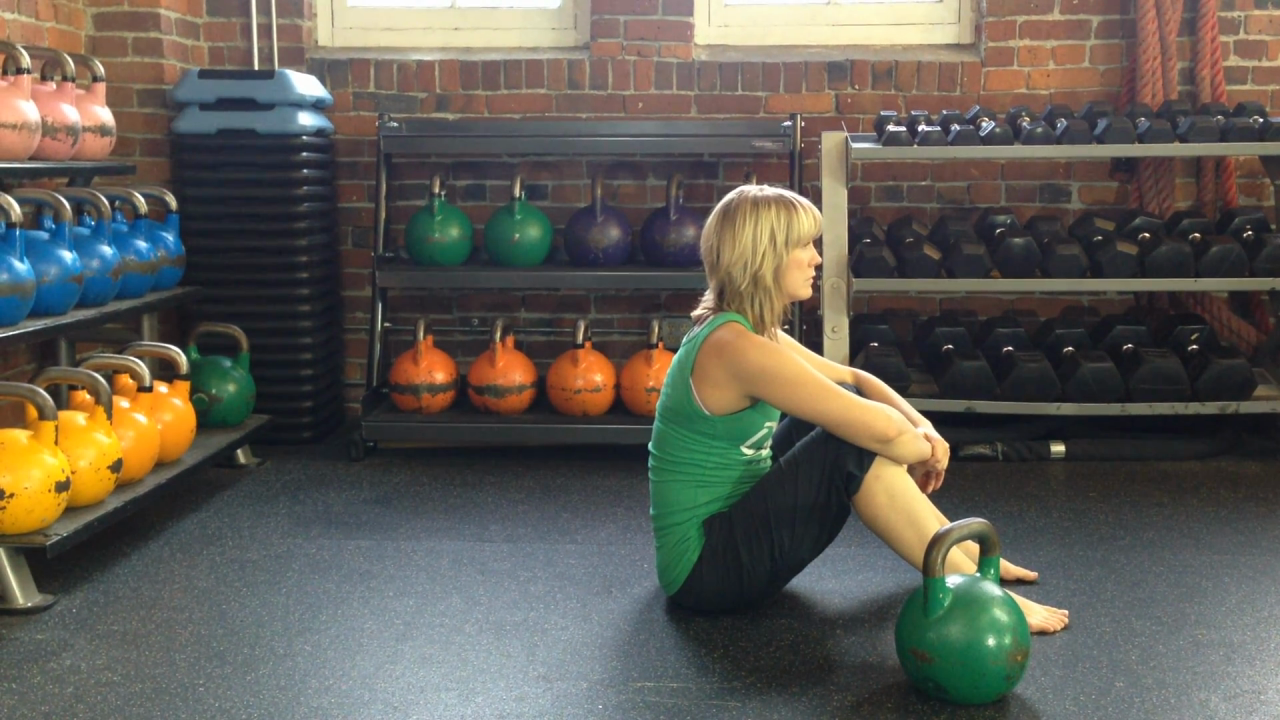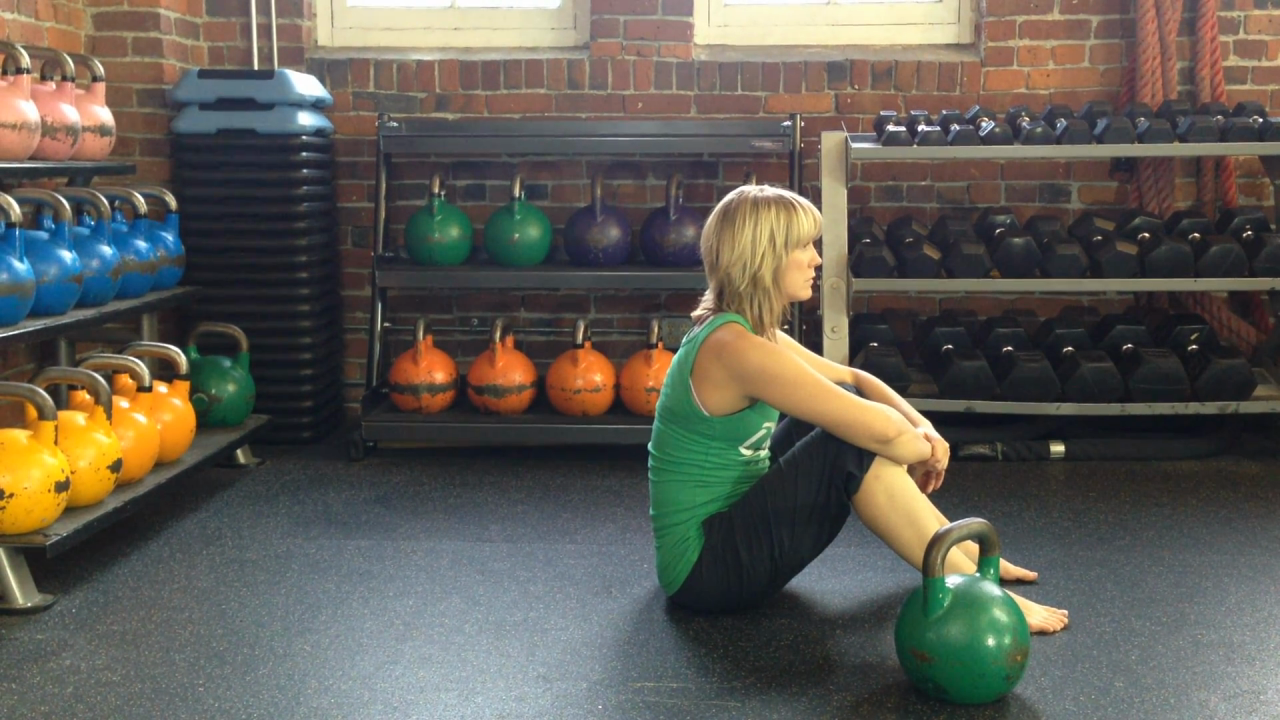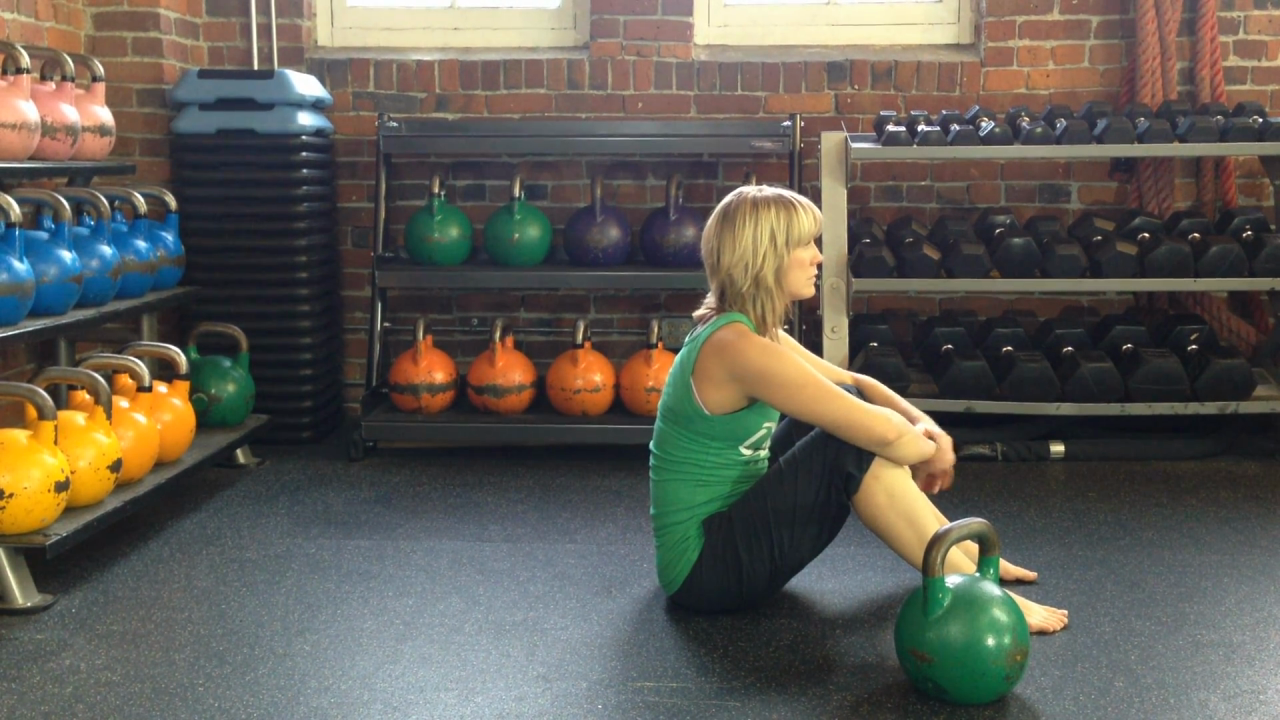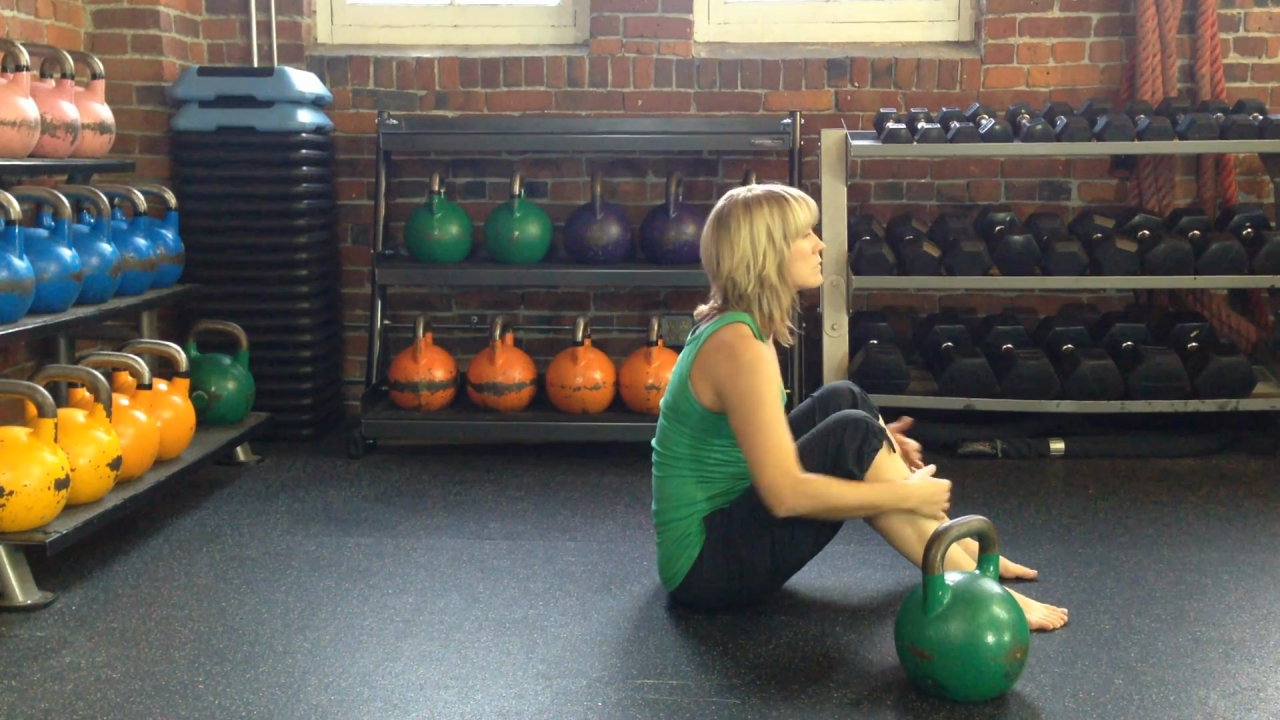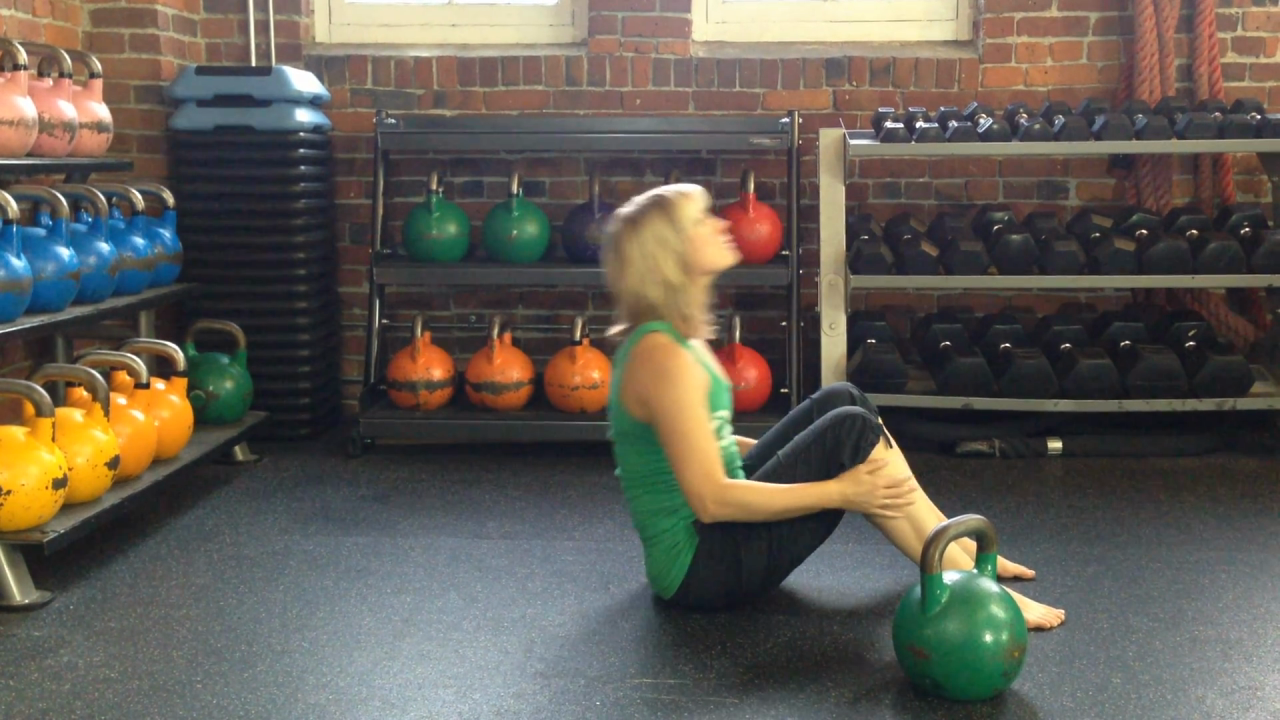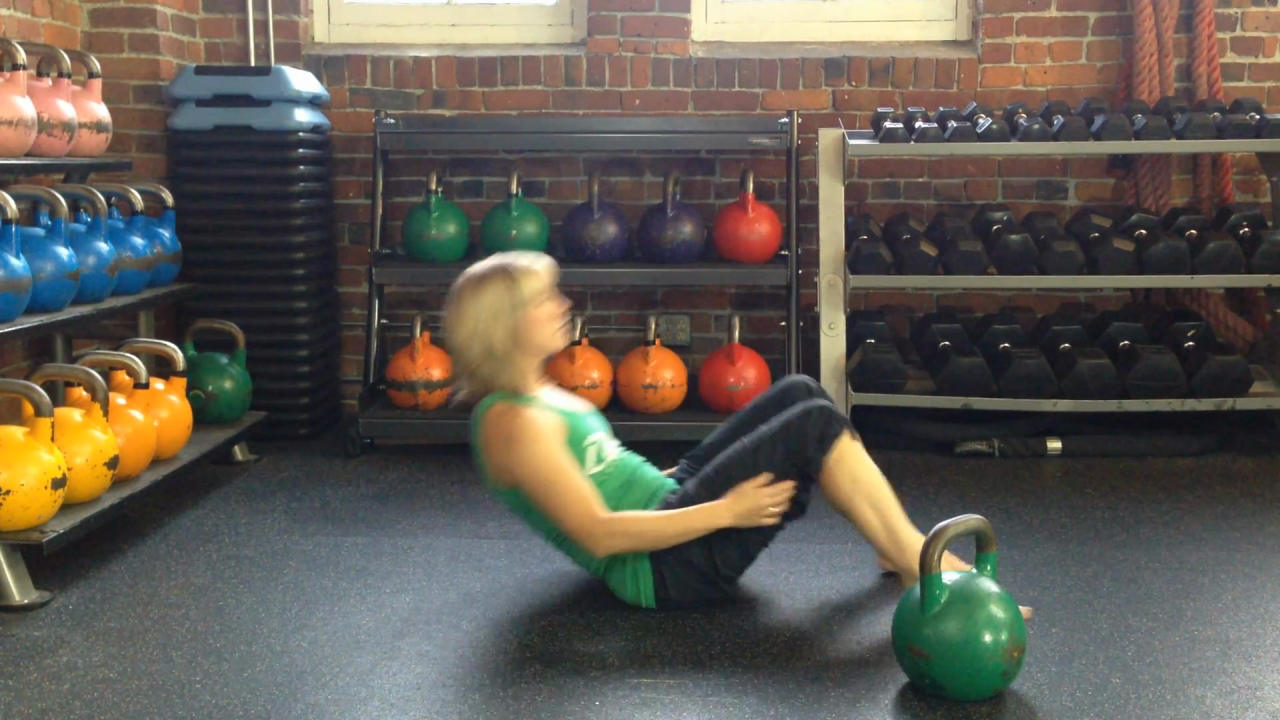
dt=0.5s
person 1, frame 1
left shoulder: (741, 330)
right shoulder: (738, 347)
left elbow: (854, 379)
right elbow: (879, 429)
left wrist: (922, 428)
right wrist: (923, 449)
left hip: (730, 526)
right hip: (705, 565)
left knee: (848, 404)
right knee: (858, 448)
left ankle: (963, 551)
person 1, frame 2
left shoulder: (740, 330)
right shoulder: (737, 347)
left elbow: (853, 379)
right elbow: (878, 429)
left wrist: (922, 427)
right wrist: (922, 449)
left hip: (726, 527)
right hip: (705, 564)
left knee: (847, 404)
right knee: (856, 447)
left ankle: (963, 550)
person 1, frame 3
left shoulder: (741, 329)
right shoulder: (739, 347)
left elbow: (850, 384)
right elbow: (874, 430)
left wrist: (920, 421)
right wrist: (933, 448)
left hip: (727, 523)
right hip: (704, 564)
left knee: (846, 405)
right knee: (853, 448)
left ankle: (961, 551)
person 1, frame 4
left shoulder: (735, 326)
right shoulder: (739, 348)
left elbow: (769, 439)
right elbow: (787, 493)
left wrist: (874, 443)
right wrist: (906, 494)
left hip: (725, 524)
right hip: (707, 561)
left knee: (841, 401)
right knee: (853, 438)
left ankle: (962, 548)
person 1, frame 5
left shoulder: (672, 338)
right shoulder: (664, 357)
right elbow: (712, 500)
left wrist: (813, 446)
right wrist: (839, 492)
left hip: (719, 534)
right hip: (700, 567)
left knee: (840, 403)
right knee: (853, 431)
left ankle: (957, 548)
person 1, frame 6
left shoulder: (531, 394)
right shoulder: (513, 422)
right elbow: (600, 535)
left wrist: (683, 469)
right wrist: (727, 511)
left hip: (661, 509)
right hip: (660, 568)
left knee: (798, 393)
right knee: (814, 426)
left ankle: (903, 550)
right ankle: (925, 573)
